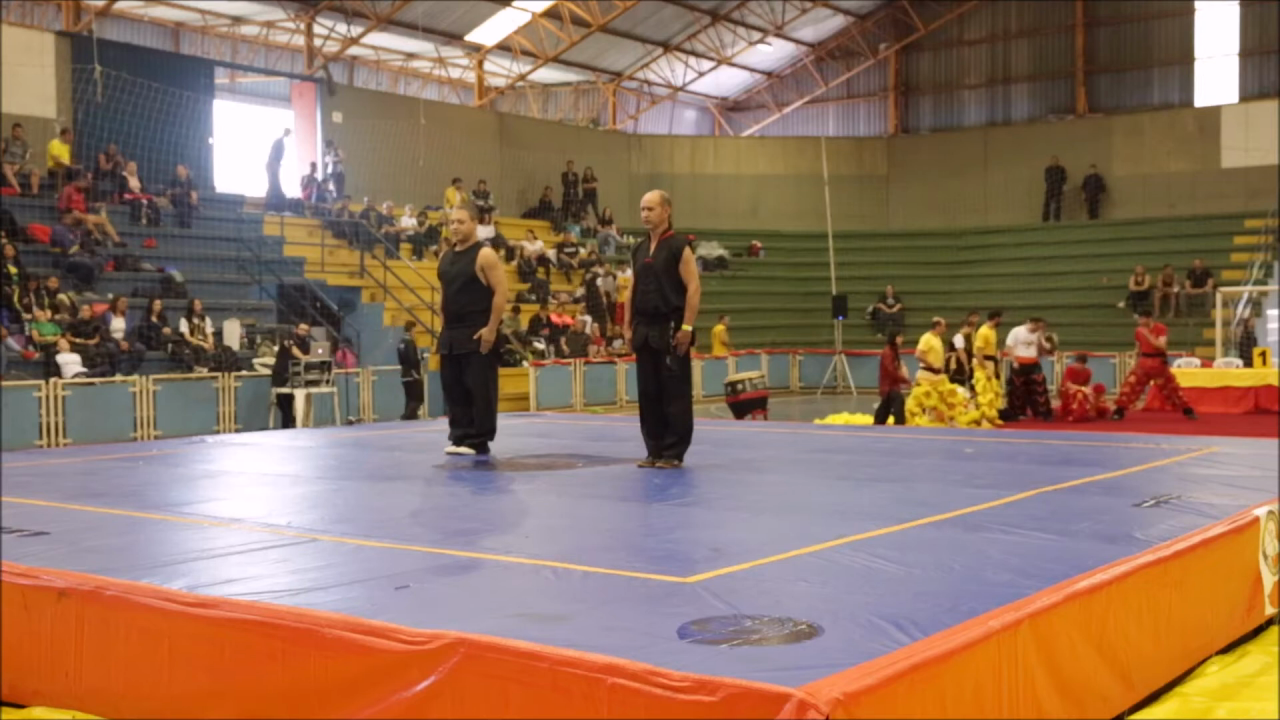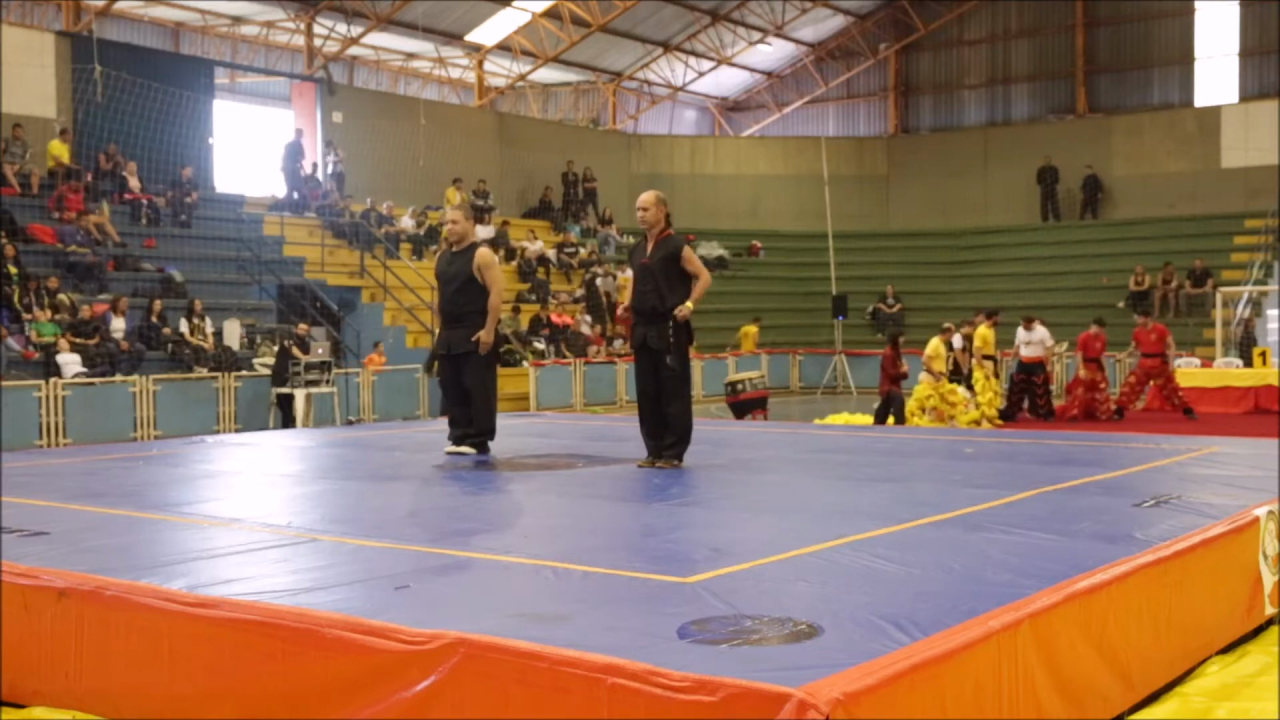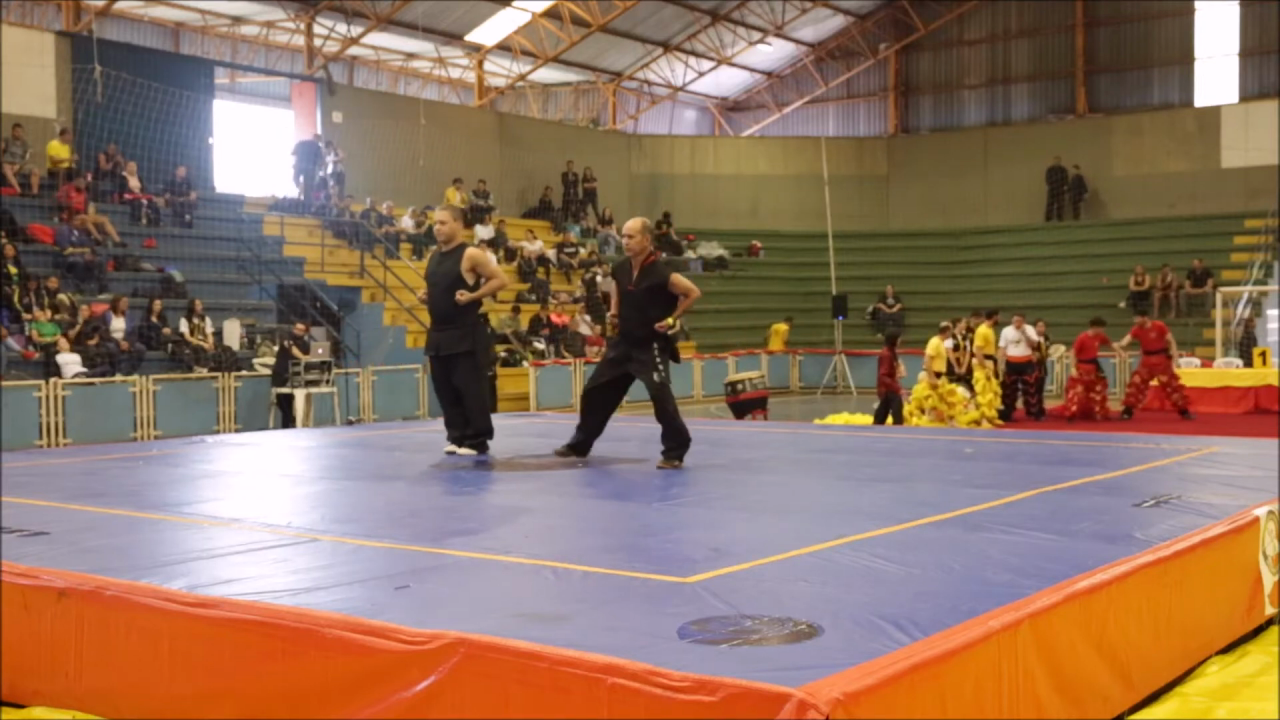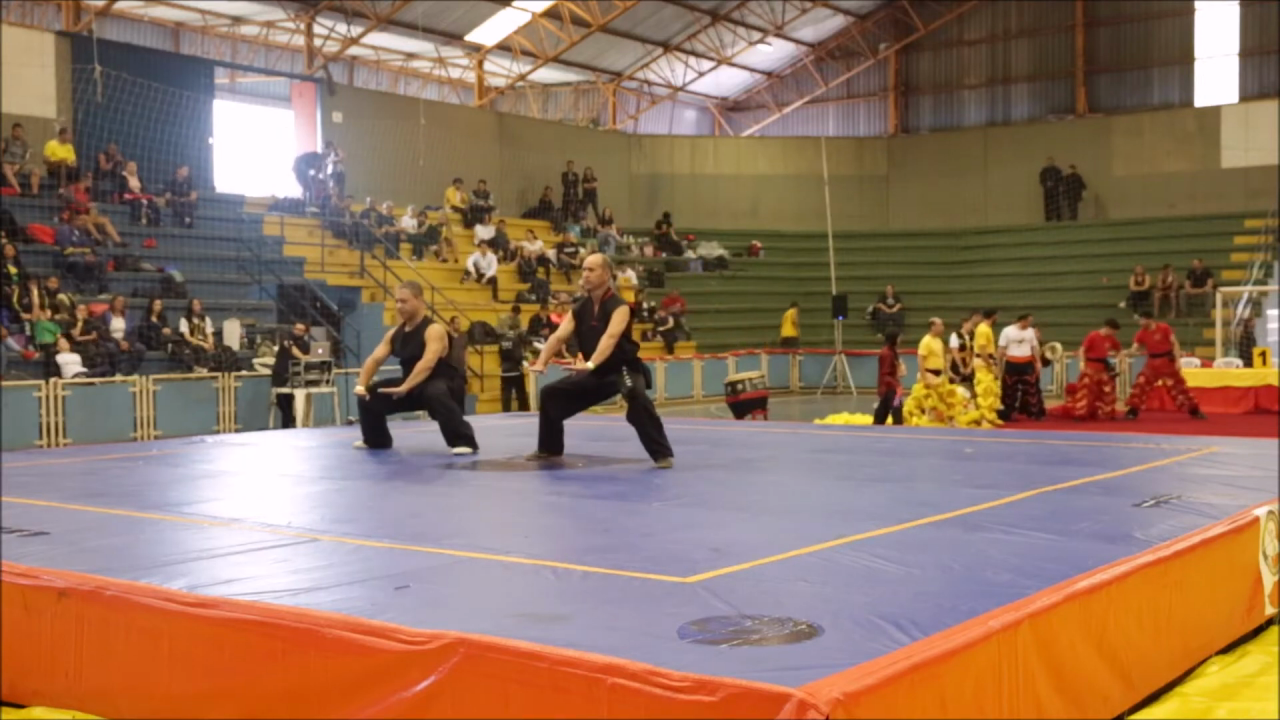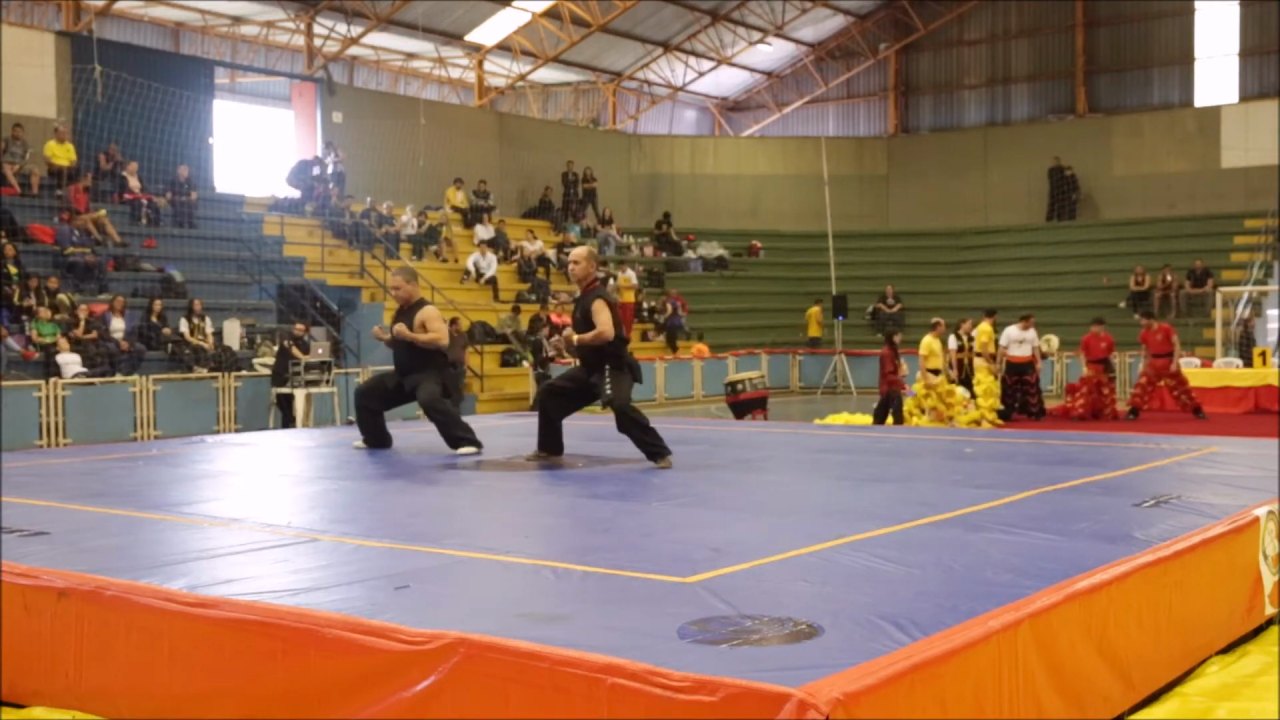
dt=1s
person 1, frame 1
left shoulder: (679, 247)
right shoulder: (639, 250)
left elbow: (693, 289)
left wrist: (686, 328)
right wrist: (628, 325)
left hip: (670, 328)
right hip: (644, 329)
left knee: (674, 393)
right knee: (648, 393)
left ankle: (673, 452)
right ankle: (654, 450)
person 1, frame 2
left shoulder: (676, 247)
right shoulder: (636, 250)
left elbow: (704, 277)
left wrist: (689, 305)
right wrist: (627, 305)
left hip: (668, 328)
right hip: (642, 329)
left knee: (673, 393)
right knee: (646, 393)
left ankle: (673, 452)
right ankle: (654, 450)
person 1, frame 3
left shoulder: (662, 274)
right shoulder: (620, 269)
left elbow: (693, 293)
left wrist: (671, 320)
right wrist: (615, 310)
left hip: (652, 346)
right hip: (624, 344)
left knee: (660, 394)
right knee: (594, 390)
left ankle: (675, 452)
right ankle: (579, 445)
person 1, frame 4
left shoulder: (619, 307)
right shoulder: (579, 309)
left elbow: (610, 338)
right elbow: (558, 336)
left wrist: (590, 364)
right wrist: (541, 362)
left hip: (623, 369)
right hip: (593, 374)
left knee: (637, 398)
right knee: (550, 394)
left ankle: (662, 454)
right ankle: (550, 448)
person 1, frame 5
left shoulder: (597, 298)
right shoulder: (583, 298)
left elbow: (606, 334)
left wrist: (577, 339)
right wrist: (569, 339)
left hip: (613, 367)
right hip: (589, 367)
left knee: (619, 405)
right knee: (548, 393)
left ankle: (659, 453)
right ankle: (550, 448)
person 2, frame 1
left shoulder: (485, 255)
right shoulder: (445, 257)
left elbow: (501, 292)
left wrist: (491, 328)
right wrist: (444, 325)
left hip: (477, 334)
right hip: (450, 333)
left knee: (480, 389)
right knee: (453, 388)
left ankle: (479, 440)
right ankle: (459, 437)
person 2, frame 2
left shoulder: (482, 255)
right shoulder: (443, 257)
left elbow: (497, 293)
left wrist: (489, 330)
right wrist: (442, 328)
left hip: (475, 334)
right hip: (448, 335)
left knee: (478, 388)
right knee: (452, 389)
left ankle: (478, 440)
right ankle: (459, 437)
person 2, frame 3
left shoulder: (471, 255)
right shoulder: (434, 257)
left elbow: (500, 279)
left wrist: (473, 296)
right wrist: (425, 296)
left hip: (465, 334)
right hip: (438, 334)
left knee: (472, 388)
right knee: (445, 390)
left ankle: (477, 441)
right ankle: (457, 437)
person 2, frame 4
left shoulder: (434, 330)
right shoulder: (394, 334)
left elbow: (428, 363)
right elbow: (374, 359)
left wrist: (404, 388)
right wrist: (361, 385)
left hip: (441, 384)
right hip: (411, 387)
left knee: (436, 394)
right knee: (369, 396)
left ankle: (464, 441)
right ankle: (376, 440)
person 2, frame 5
left shoulder: (428, 312)
right shoulder: (399, 312)
left elbow: (442, 341)
left wrist: (410, 336)
right wrist: (385, 337)
left hip: (429, 373)
right hip: (402, 374)
left knee: (429, 399)
right knee: (364, 393)
left ankle: (467, 442)
right ankle: (376, 439)
